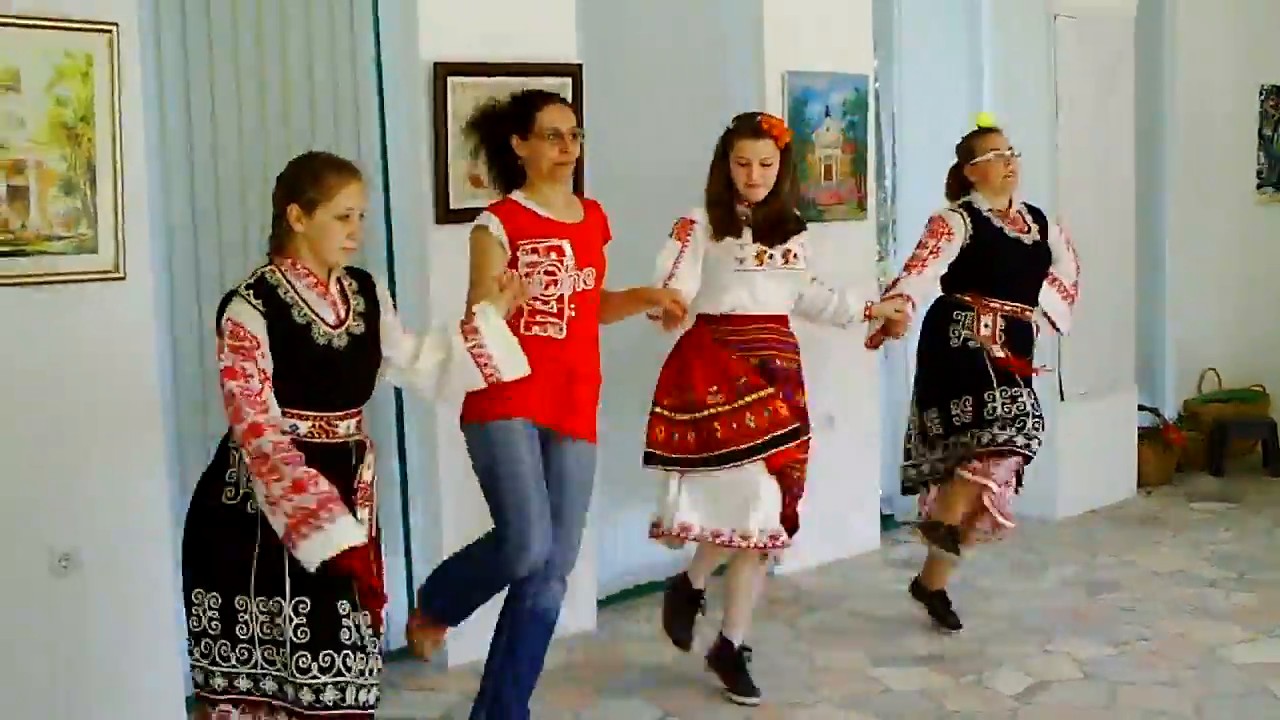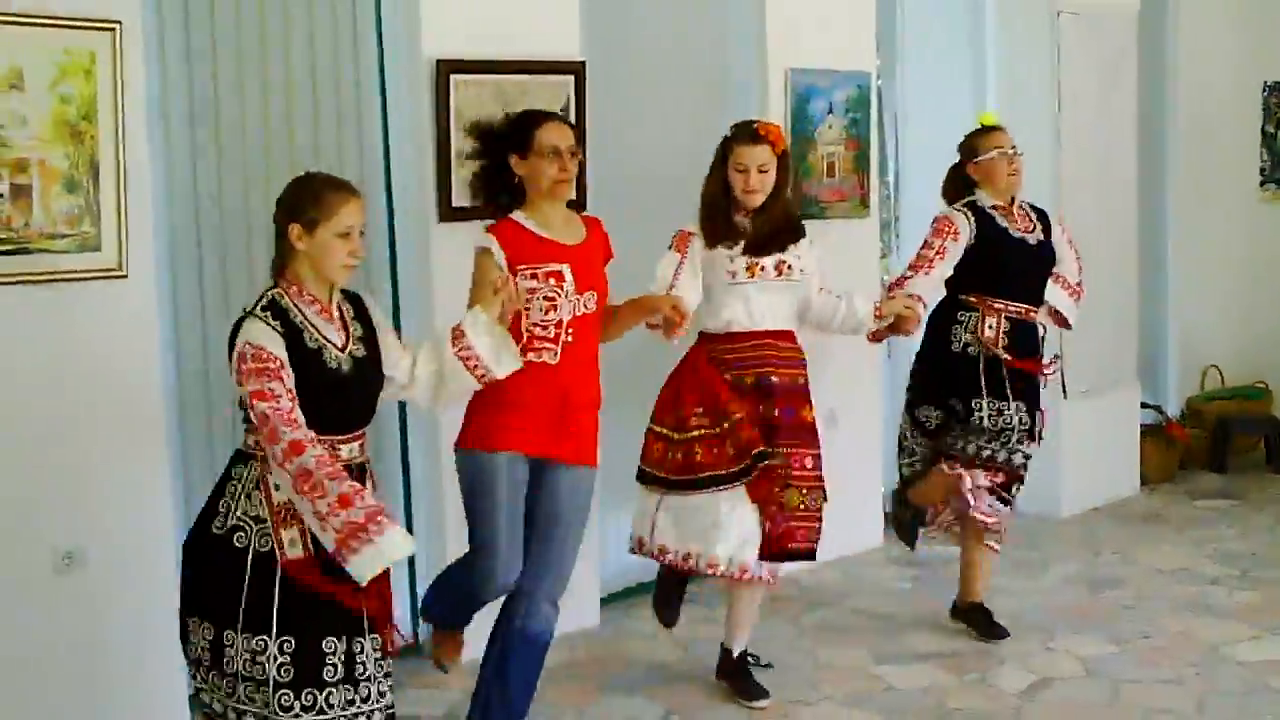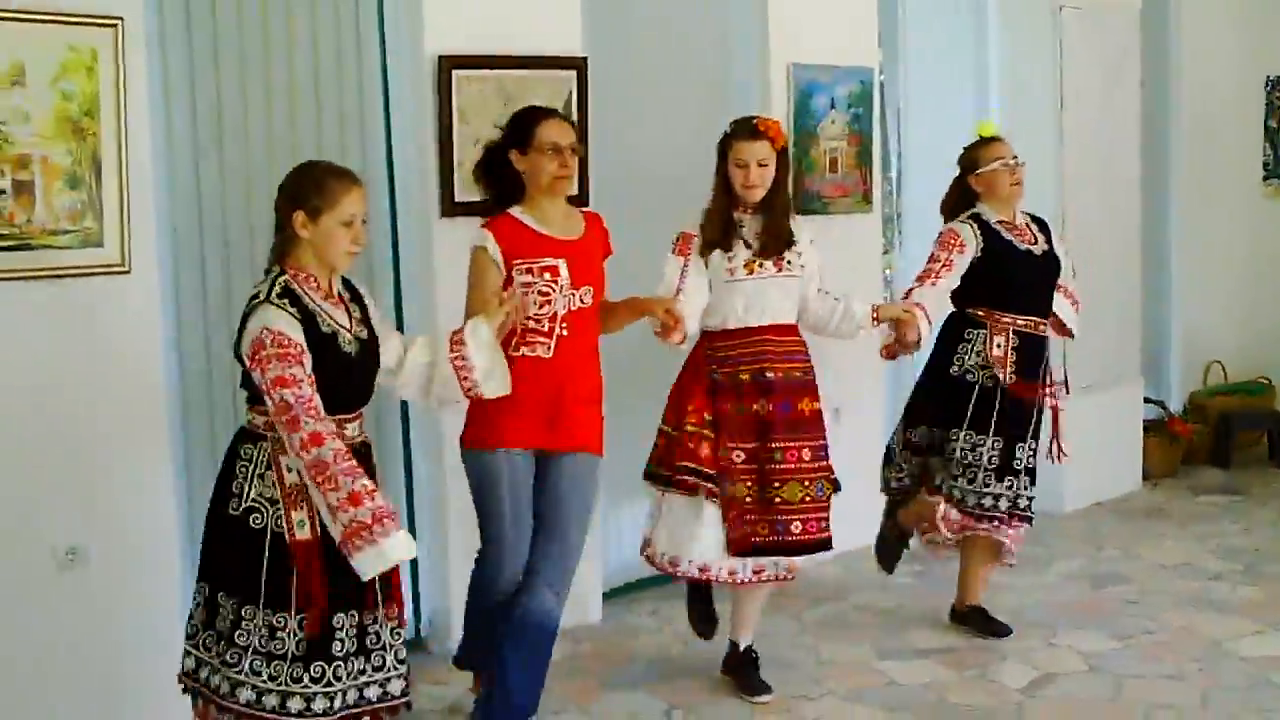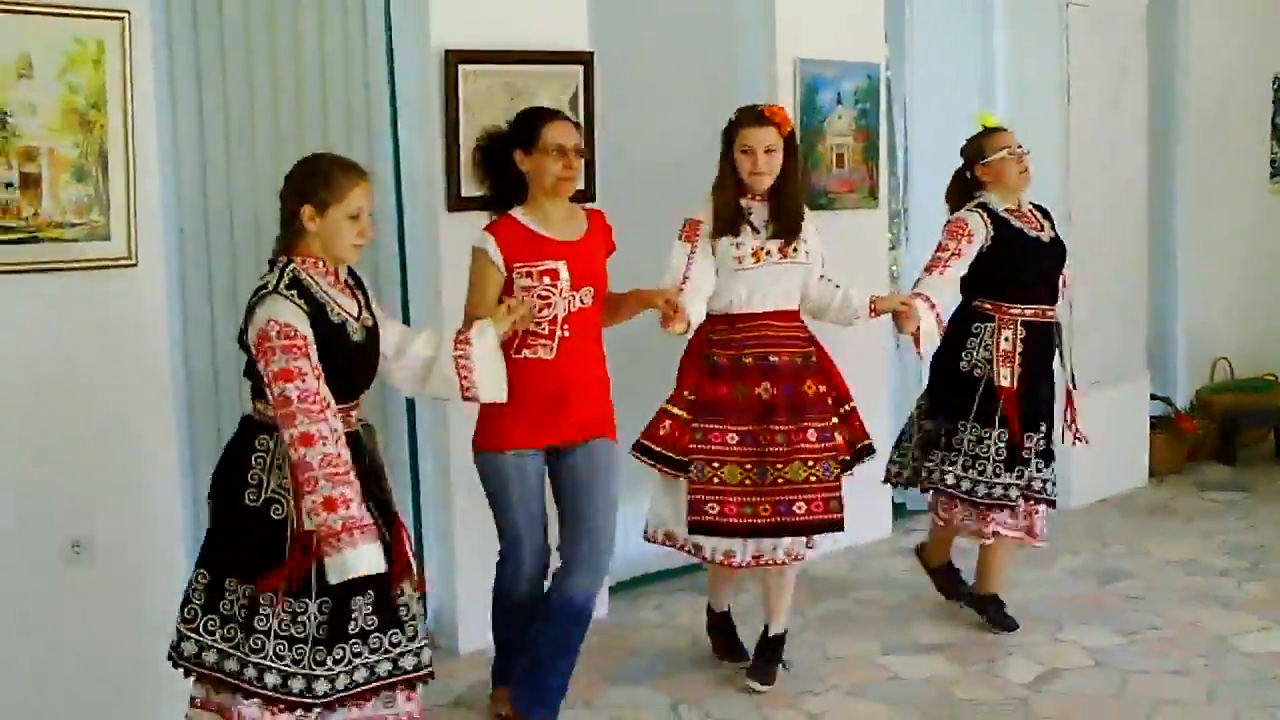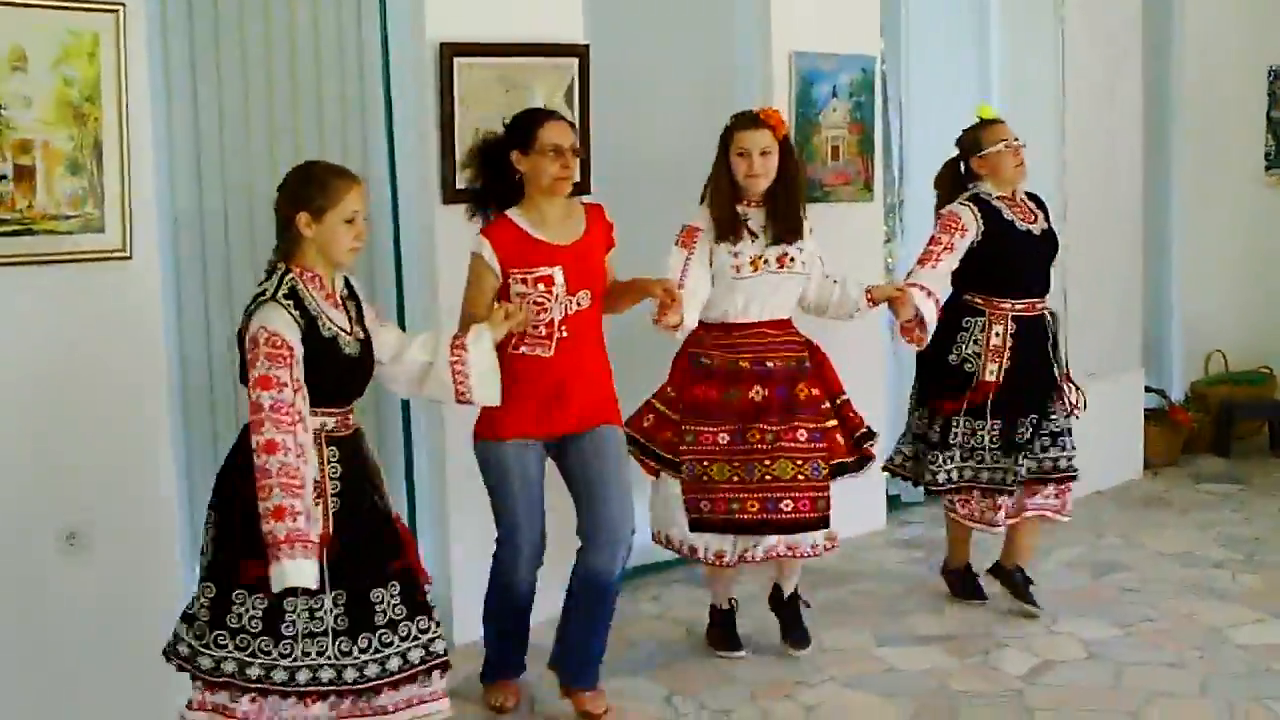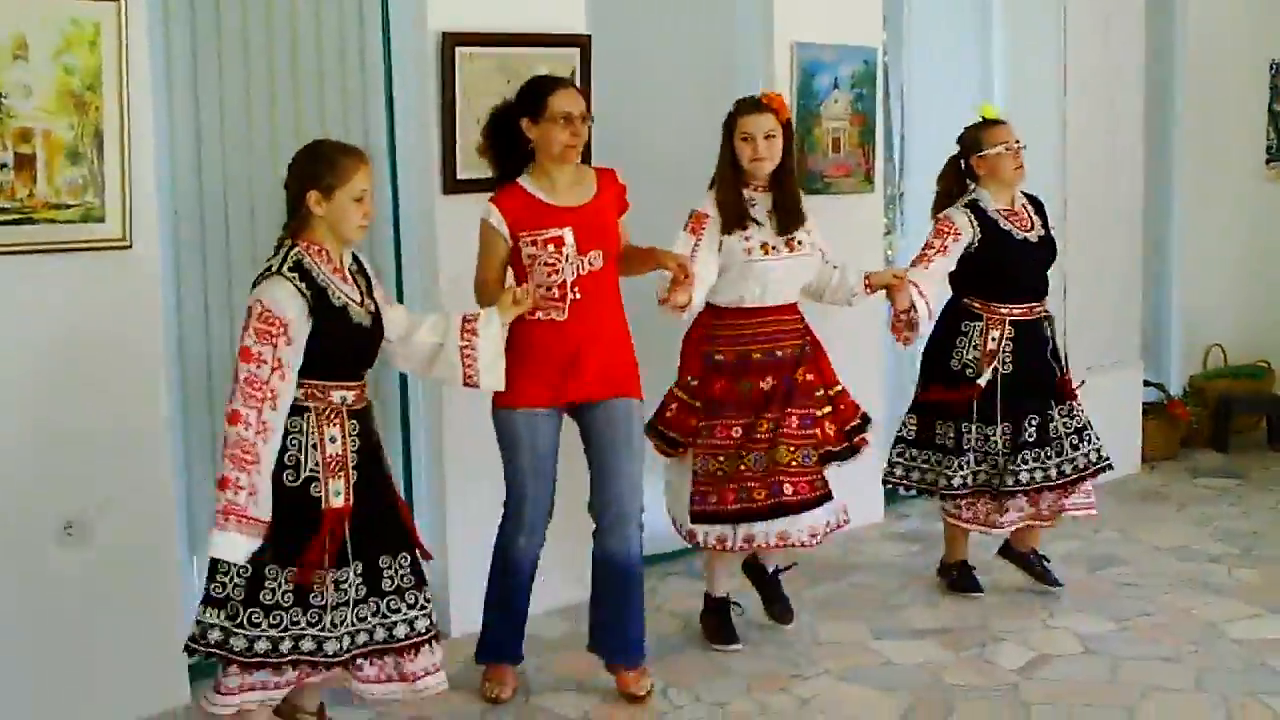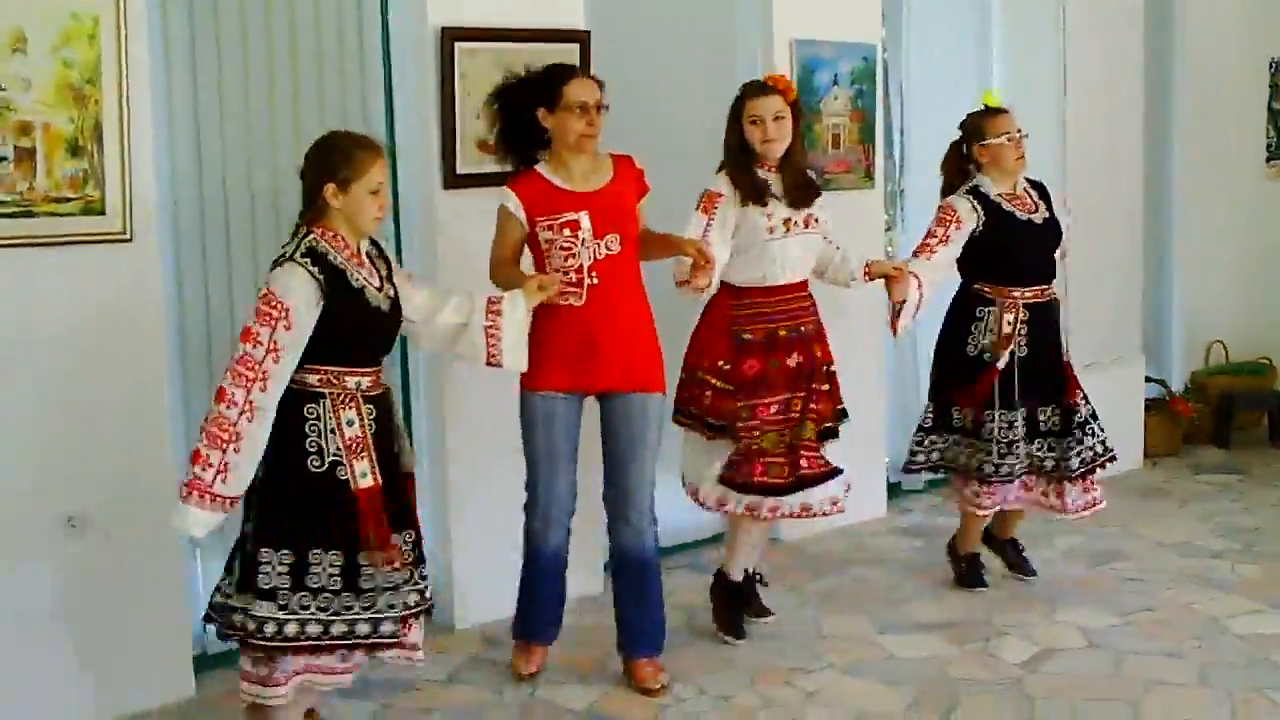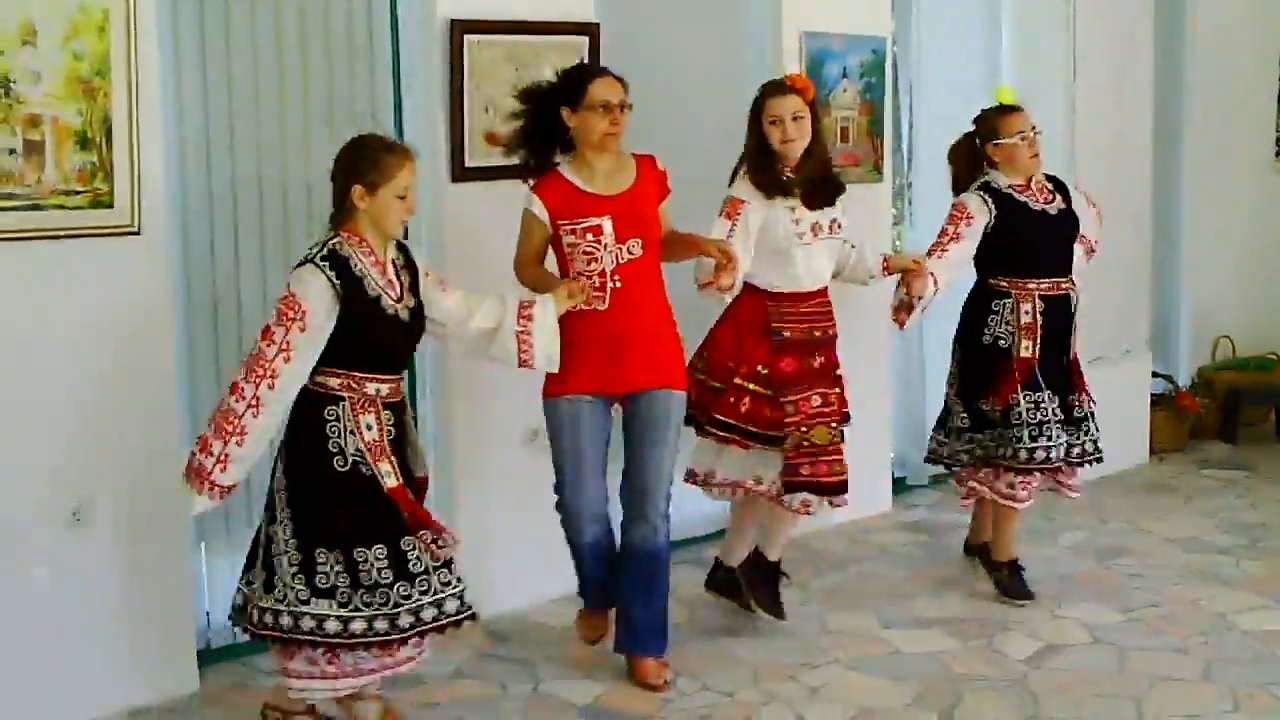
dt=0.1s
person 1, frame 1
left shoulder: (593, 218)
right shoulder: (500, 223)
left wrist: (647, 296)
left hip: (575, 406)
right hip: (505, 399)
left knee: (552, 569)
right knee: (524, 543)
right ankle: (435, 604)
person 1, frame 2
left shoulder: (595, 237)
right shoulder: (498, 242)
left wrist: (647, 307)
right wrist: (500, 319)
left hip: (573, 430)
right hip: (502, 424)
left knee: (541, 590)
right knee: (496, 569)
right ankle: (443, 611)
person 1, frame 3
left shoulder: (594, 232)
right shoulder: (497, 237)
left wrist: (645, 305)
left hip: (576, 422)
right hip: (503, 420)
left knee: (550, 580)
right knee: (508, 563)
right ankle: (480, 655)
person 1, frame 4
left shoulder: (597, 227)
right shoulder: (500, 239)
right elbow: (475, 328)
left wrist: (646, 298)
right wrist: (504, 326)
left hip: (587, 414)
right hip: (512, 419)
left knee: (593, 554)
right knee: (524, 559)
person 1, frame 5
left shoulder: (597, 222)
right shoulder: (497, 240)
right elbow: (472, 327)
left wrist: (645, 288)
left hip: (589, 405)
right hip: (513, 412)
left knee: (613, 531)
right knee: (520, 551)
left ankle: (579, 669)
right ankle: (501, 670)
person 1, frame 6
left shoulder: (609, 188)
right shoulder: (507, 207)
right elbow: (486, 288)
left wrist: (658, 257)
left hip: (610, 370)
right hip: (532, 377)
left knee: (620, 511)
right knee: (527, 520)
left ankle: (622, 650)
right ankle: (501, 654)
person 1, frame 7
left shoulder: (627, 174)
right shoulder: (525, 193)
right elbow: (502, 268)
left wrist: (677, 243)
right wrist: (533, 289)
left hip: (633, 359)
right hip: (554, 364)
left knee: (633, 506)
right knee: (549, 504)
left ankle: (641, 645)
right ankle: (535, 631)
person 1, frame 8
left shoulder: (651, 174)
right shoulder: (548, 195)
right elbow: (526, 267)
left wrist: (700, 244)
right wrist: (558, 292)
left hip: (655, 360)
right hip: (580, 364)
left knee: (649, 502)
right knee: (580, 499)
left ankle: (644, 640)
right ankle: (599, 594)
person 2, frame 1
left shoulder: (789, 225)
right shoulder: (700, 222)
left elbow: (806, 294)
right elbow: (673, 285)
left wrist: (870, 308)
right wrist: (670, 309)
left hip: (778, 359)
right hip: (716, 357)
left knee: (761, 506)
right knee: (746, 489)
left ankle: (728, 647)
right ankle: (691, 582)
person 2, frame 2
left shoulder: (793, 235)
right shoulder: (697, 234)
left elbow: (816, 306)
right elbow: (676, 298)
left wrist: (877, 309)
right wrist: (669, 319)
left hip: (784, 378)
right hip: (718, 375)
left knee: (774, 517)
right knee: (733, 511)
left ankle: (734, 654)
right ankle: (676, 569)
person 2, frame 3
left shoulder: (792, 234)
right shoulder: (700, 234)
left elbow: (813, 306)
right elbow: (683, 302)
left wrist: (876, 312)
right wrist: (674, 324)
left hip: (788, 373)
right hip: (722, 375)
left knee: (778, 517)
right knee: (721, 510)
left ankle: (742, 650)
right ankle: (699, 577)
person 2, frame 4
left shoulder: (797, 219)
right shoulder: (707, 220)
right elbow: (689, 289)
left wrist: (874, 304)
right wrist: (678, 315)
left hip: (791, 360)
right hip: (726, 359)
left knee: (796, 502)
right knee: (723, 498)
left ankle: (773, 637)
right ankle: (721, 612)
person 2, frame 5
left shoulder: (794, 219)
right shoulder: (705, 223)
left elbow: (814, 288)
right elbow: (687, 292)
left wrist: (871, 294)
right wrist: (674, 313)
left hip: (786, 364)
right hip: (719, 366)
left knee: (792, 497)
right knee: (722, 495)
left ankle: (786, 595)
right ankle: (721, 610)
person 2, frame 6
left shoulder: (793, 204)
right shoulder: (712, 208)
left elbow: (814, 273)
right elbow: (691, 274)
left wrist: (868, 280)
right wrist: (681, 294)
left hip: (789, 345)
right hip: (726, 349)
left knee: (789, 480)
right knee: (730, 485)
left ankle: (763, 561)
right ankle: (718, 602)
person 2, frame 7
left shoulder: (804, 184)
right shoulder: (725, 188)
right elbow: (705, 253)
left wrist: (870, 268)
right wrist: (697, 274)
left hip: (797, 324)
right hip: (744, 327)
left knee: (787, 458)
right knee: (757, 460)
left ankle: (735, 575)
right ankle: (731, 581)
person 2, frame 8
left shoulder: (822, 184)
right shoulder: (748, 191)
right elbow: (729, 259)
left wrist: (889, 264)
right wrist: (719, 276)
left hip: (811, 326)
right hip: (764, 329)
left knee: (772, 464)
right knee: (802, 456)
left ankle: (731, 567)
right ankle: (763, 559)
person 3, frame 1
left shoulder: (365, 294)
right shoulder: (250, 307)
left elbow: (415, 364)
right elbow: (258, 427)
left wrist: (487, 316)
right wrist: (311, 514)
left hip: (345, 483)
right hip: (270, 492)
left knee: (330, 639)
right knee: (262, 651)
person 3, frame 2
left shoulder: (358, 312)
right shoulder: (262, 333)
left elbow: (413, 376)
right elbow: (291, 447)
left wrist: (481, 323)
right wrist: (362, 528)
left hip: (341, 492)
right hip: (271, 517)
left knee: (334, 666)
person 3, frame 3
left shoulder: (351, 300)
right shoulder: (273, 317)
left elbow: (404, 367)
right elbow: (307, 434)
left wrist: (481, 331)
right wrist: (371, 525)
left hip: (345, 482)
right hip: (279, 496)
left knee: (351, 641)
right knee: (267, 656)
person 3, frame 4
left shoulder: (349, 287)
right shoulder: (282, 307)
left elbow: (404, 356)
right elbow: (306, 426)
left wrist: (489, 331)
right wrist: (341, 527)
left hip: (348, 464)
right hip: (279, 479)
left knee: (366, 616)
right knee: (267, 634)
person 3, frame 5
left shoulder: (343, 294)
right shoulder: (277, 315)
left elbow: (402, 360)
right elbow: (279, 435)
left wrist: (486, 336)
right wrist: (291, 544)
left hip: (342, 472)
right hip: (283, 482)
left knee: (373, 602)
right knee: (267, 634)
person 3, frame 6
left shoulder: (352, 272)
right shoulder: (286, 287)
left elbow: (411, 340)
right elbow: (255, 404)
left wrist: (498, 316)
right wrist: (239, 503)
left hip: (350, 451)
right hip: (302, 455)
left knee: (349, 596)
right knee: (290, 604)
person 3, frame 7
left shoulder: (374, 259)
right shoulder: (299, 274)
left elbow: (435, 316)
right elbow: (252, 379)
left wrist: (519, 301)
right wrist: (211, 481)
left hip: (368, 435)
right hip: (319, 439)
left knee: (362, 578)
right knee: (321, 587)
person 3, frame 8
left shoulder: (400, 262)
right shoulder: (321, 277)
left elbow: (465, 317)
right elbow: (269, 376)
left wrist: (550, 307)
right wrist: (216, 464)
left hip: (383, 435)
right hip: (338, 444)
left knee: (345, 587)
right knee: (396, 579)
person 4, frame 1
left shoulder: (1038, 220)
right shoulder: (955, 220)
left elbow: (1067, 268)
right elbow: (920, 271)
left wrist: (1036, 309)
right wrist: (897, 311)
left hip: (1011, 345)
right hip: (964, 338)
left knee: (982, 455)
right knee: (1003, 425)
left ankle: (932, 581)
right ankle: (943, 518)
person 4, frame 2
left shoulder: (1042, 220)
right shoulder: (959, 220)
left elbow: (1067, 268)
right elbow: (925, 271)
left wrist: (1046, 308)
right wrist: (905, 309)
left hip: (1019, 352)
right hip: (969, 344)
left knee: (995, 461)
right knee: (986, 443)
left ankle: (970, 598)
right ankle: (914, 495)
person 4, frame 3
left shoulder: (1041, 230)
right shoulder: (966, 232)
left elbow: (1064, 286)
right elbow: (933, 284)
left wrist: (1053, 320)
right wrist: (910, 320)
left hip: (1025, 365)
right hip: (975, 358)
left knee: (1001, 485)
right knee: (971, 468)
left ankle: (968, 602)
right ankle: (903, 511)
person 4, frame 4
left shoulder: (1042, 217)
right shoulder: (972, 222)
right elbow: (941, 274)
left wrist: (1043, 309)
right wrist: (917, 314)
left hip: (1034, 351)
right hip: (985, 351)
left knee: (1020, 469)
right knee: (978, 464)
left ankle: (987, 586)
right ankle: (937, 552)
person 4, frame 5
left shoulder: (1037, 207)
right shoulder: (964, 214)
right elbow: (933, 267)
left wrist: (1034, 301)
right wrist: (911, 301)
left hip: (1029, 343)
right hip: (977, 343)
left knee: (1040, 458)
right knee: (976, 455)
left ankle: (1013, 563)
right ankle: (958, 563)
person 4, frame 6
left shoulder: (1036, 209)
right shoulder: (962, 219)
right elbow: (929, 268)
left wrist: (1030, 300)
right wrist: (908, 298)
left hip: (1031, 344)
right hip: (977, 345)
left knee: (1046, 447)
right knee: (975, 457)
left ankle: (1023, 544)
right ankle: (953, 558)
person 4, frame 7
left shoulder: (1040, 194)
right shoulder: (966, 205)
left elbow: (1054, 243)
right elbow: (931, 257)
left wrist: (1040, 284)
right wrist: (904, 285)
left hip: (1039, 330)
right hip: (989, 333)
left knee: (1054, 436)
right knee: (992, 444)
left ankle: (1001, 532)
right ankle: (965, 546)
person 4, frame 8
left shoulder: (1059, 190)
right shoulder: (980, 204)
left elbow: (1090, 226)
right elbow: (944, 256)
left wrist: (1068, 273)
right wrist: (915, 286)
left hip: (1052, 326)
right hip: (1003, 330)
left knee: (1044, 439)
right knee: (1017, 439)
left ankle: (982, 538)
right ankle: (1003, 556)
